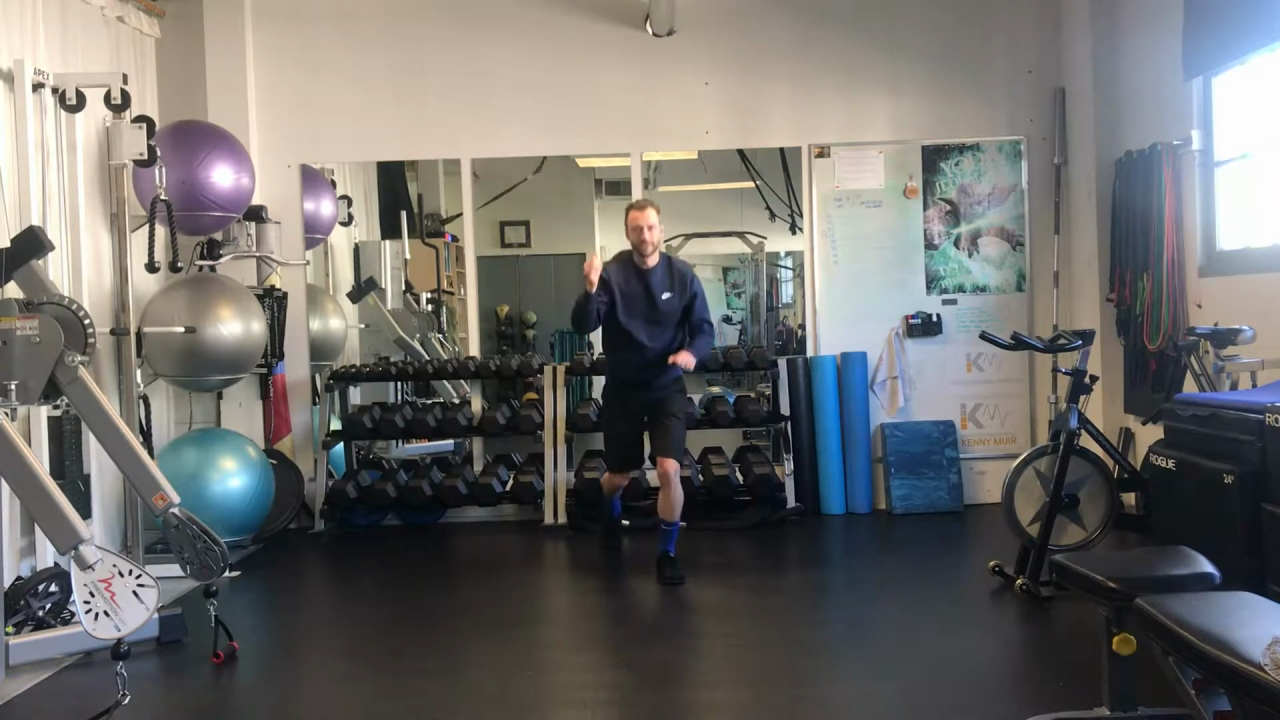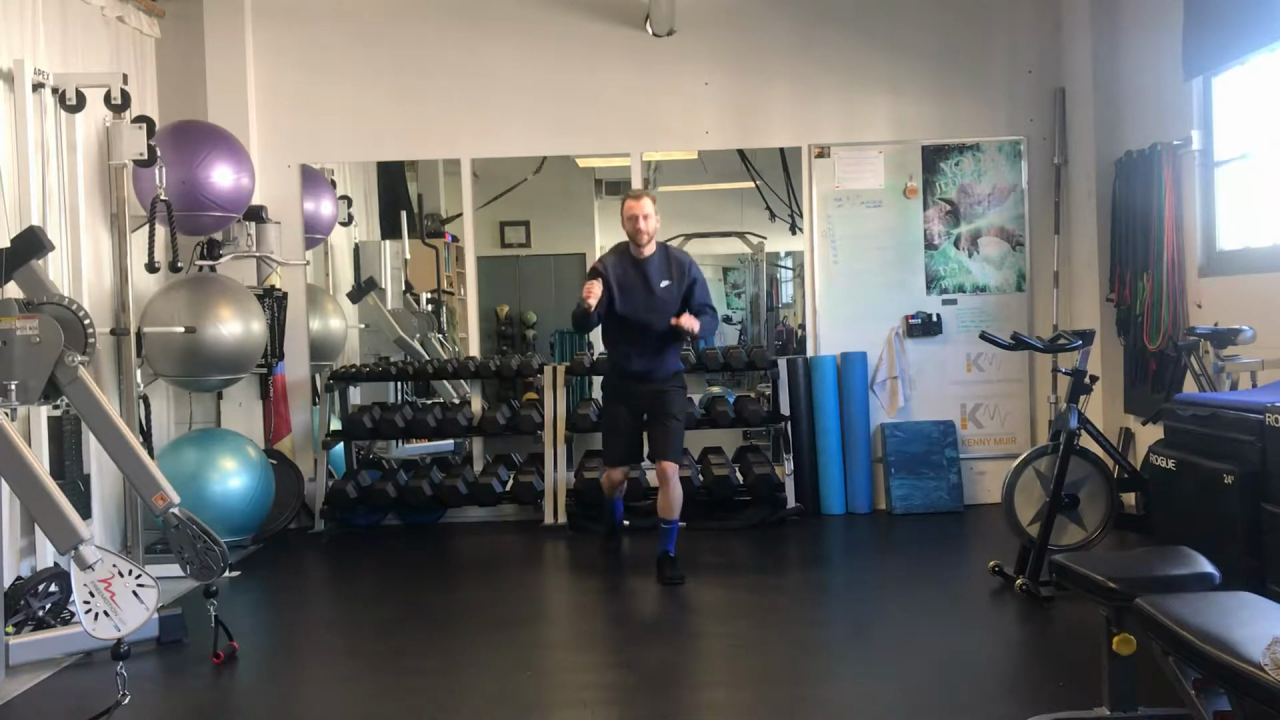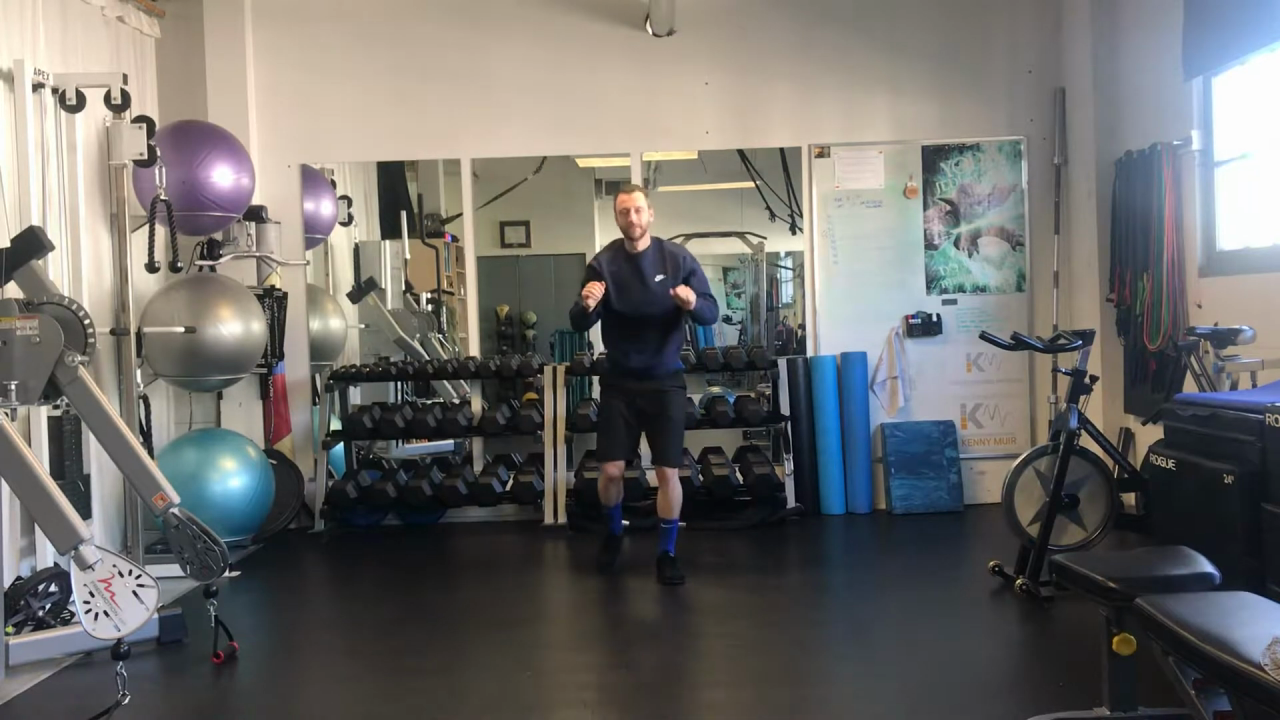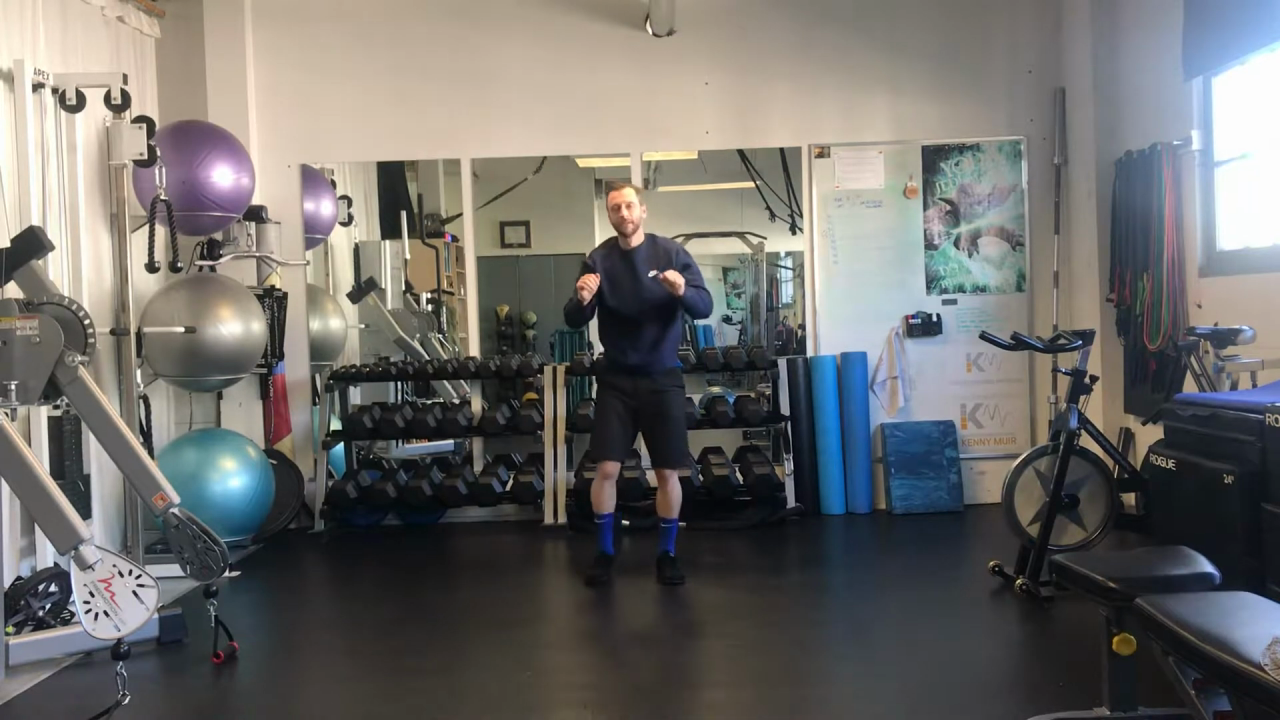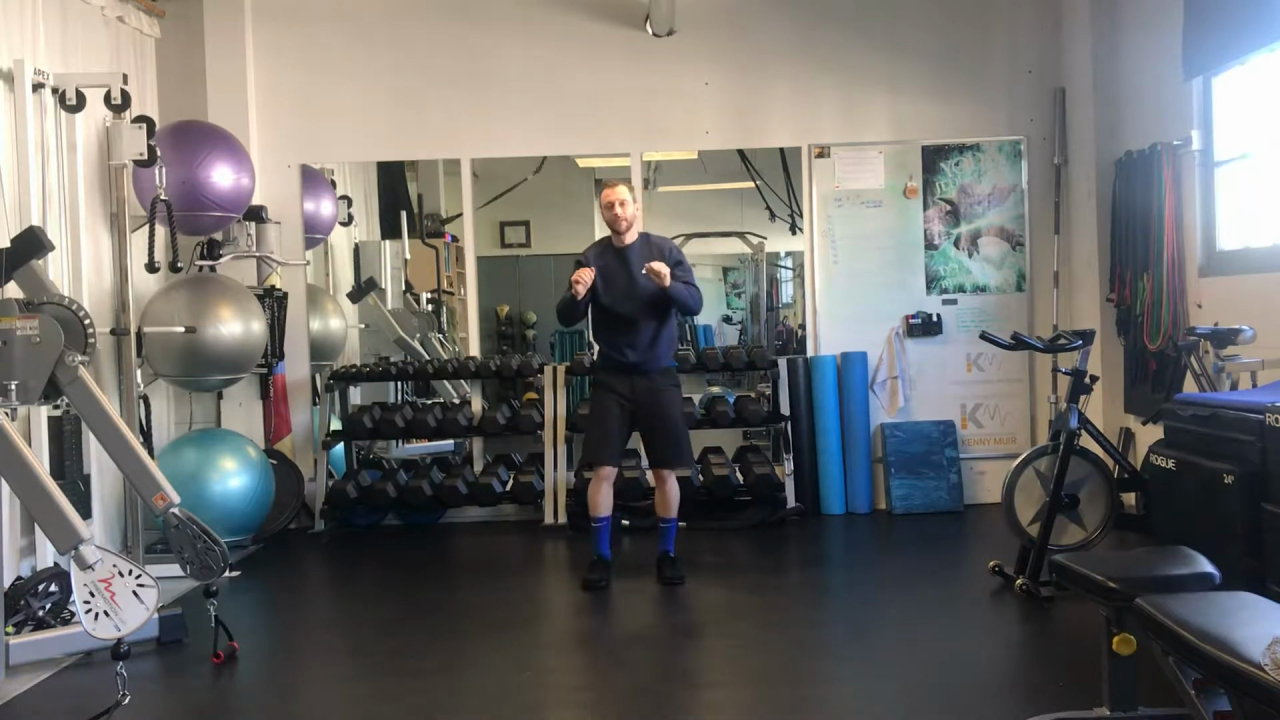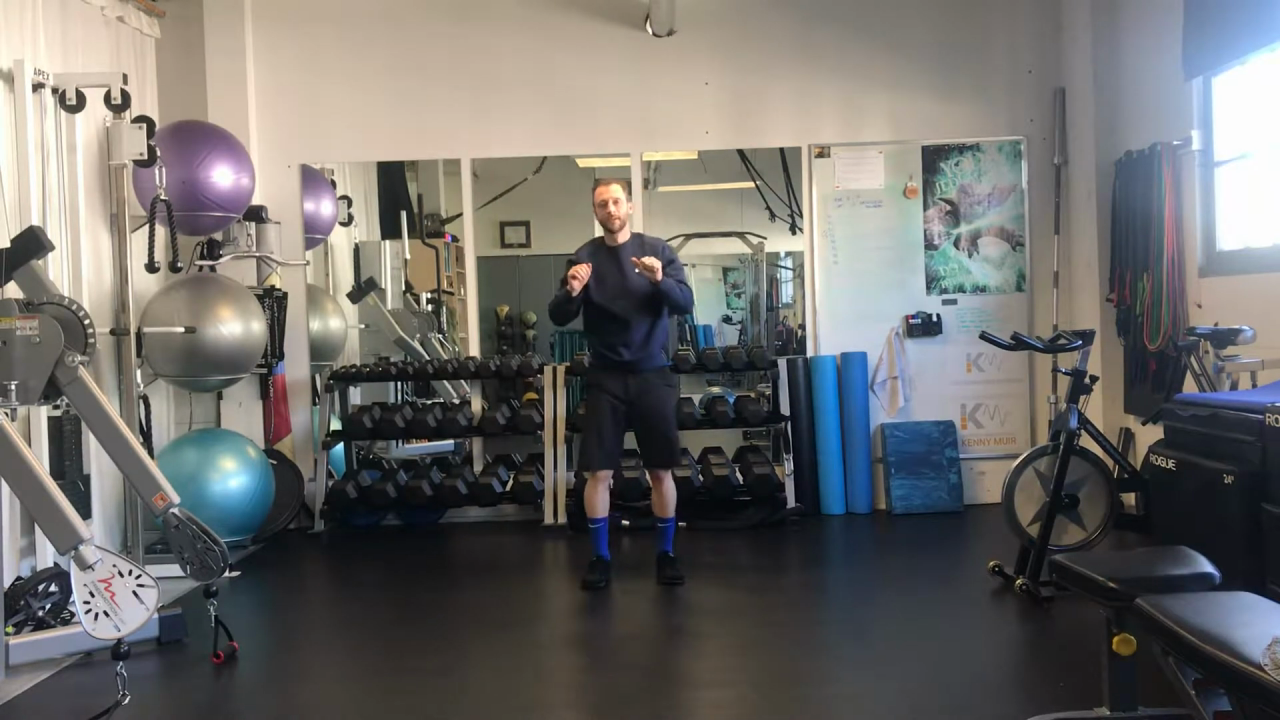
dt=0.1s
person 1, frame 1
left shoulder: (682, 274)
right shoulder: (612, 272)
left elbow: (704, 328)
right elbow: (583, 325)
left wrist: (691, 352)
right wrist: (590, 288)
left hip: (667, 387)
right hip: (622, 388)
left knee: (669, 471)
right knee: (618, 476)
left ankle: (667, 554)
right ankle: (612, 513)
person 1, frame 2
left shoulder: (681, 263)
right shoulder: (608, 266)
left elbow: (711, 318)
right elbow: (582, 327)
left wrist: (697, 323)
right wrist: (587, 307)
left hip: (666, 381)
right hip: (621, 383)
left knee: (668, 470)
right knee: (615, 472)
left ankle: (667, 554)
right ankle: (614, 521)
person 1, frame 3
left shoulder: (677, 258)
right shoulder: (603, 262)
left elbow: (711, 311)
right elbow: (579, 325)
left wrist: (693, 302)
right wrist: (586, 305)
left hip: (666, 380)
right hip: (620, 380)
left knee: (668, 472)
right knee: (611, 470)
left ankle: (667, 554)
right ankle: (613, 534)
person 1, frame 4
left shoulder: (671, 252)
right shoulder: (598, 260)
left elbow: (705, 307)
right elbow: (574, 321)
left wrist: (682, 290)
right wrist: (581, 300)
left hip: (663, 377)
right hip: (617, 379)
left knee: (668, 472)
right knee: (606, 468)
left ankle: (667, 555)
right ankle: (605, 552)
person 1, frame 5
left shoulder: (664, 250)
right shoulder: (592, 258)
left elbow: (694, 304)
right elbow: (567, 319)
left wrist: (668, 283)
right wrist: (575, 295)
left hip: (659, 376)
right hip: (611, 379)
left knee: (665, 472)
right knee: (603, 471)
left ankle: (666, 554)
right ankle: (601, 556)
person 1, frame 6
left shoulder: (656, 250)
right shoulder: (585, 257)
left elbow: (684, 304)
right elbow: (559, 317)
left wrist: (661, 279)
right wrist: (571, 291)
left hip: (653, 375)
right hip: (605, 377)
left knee: (661, 471)
right knee: (598, 472)
left ankle: (665, 554)
right ankle: (600, 557)
